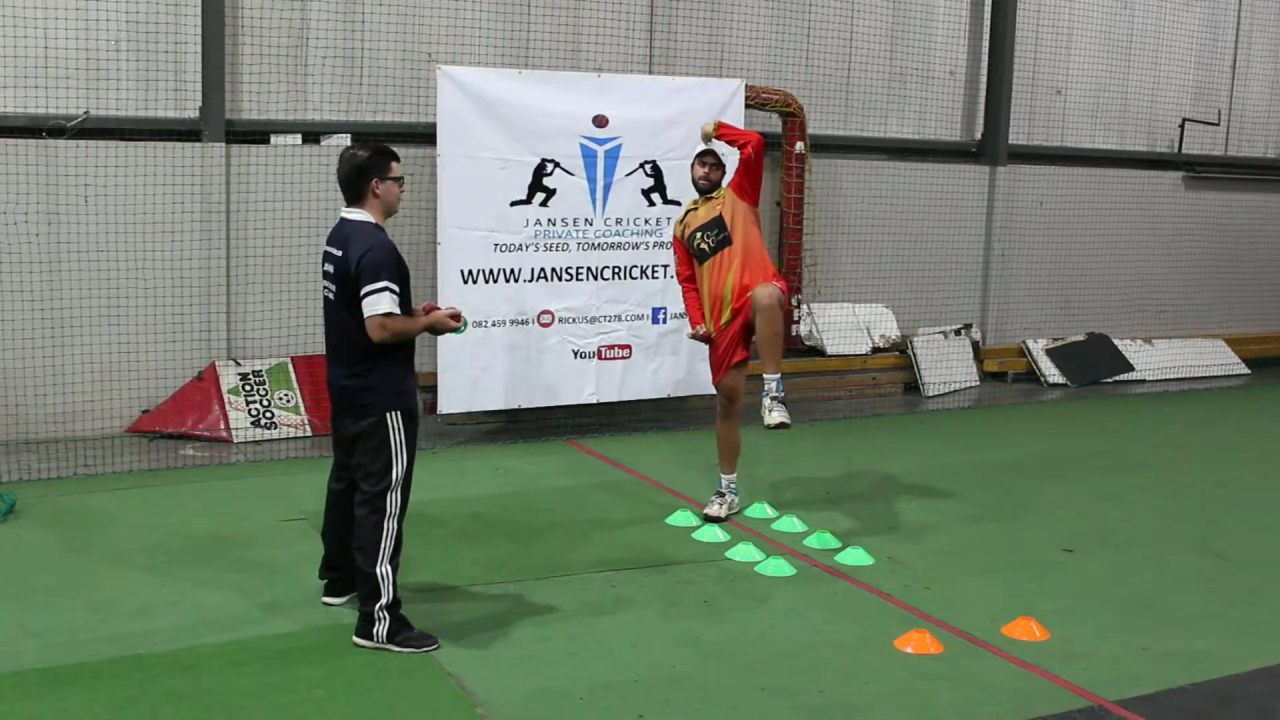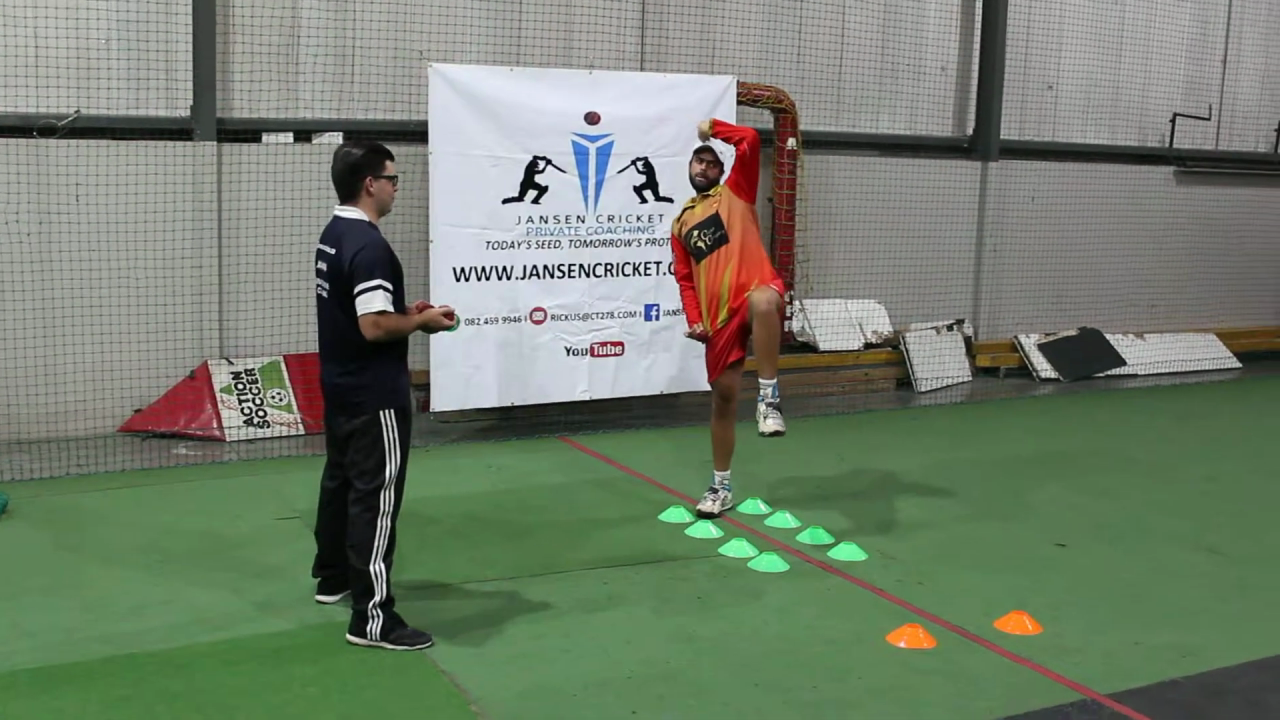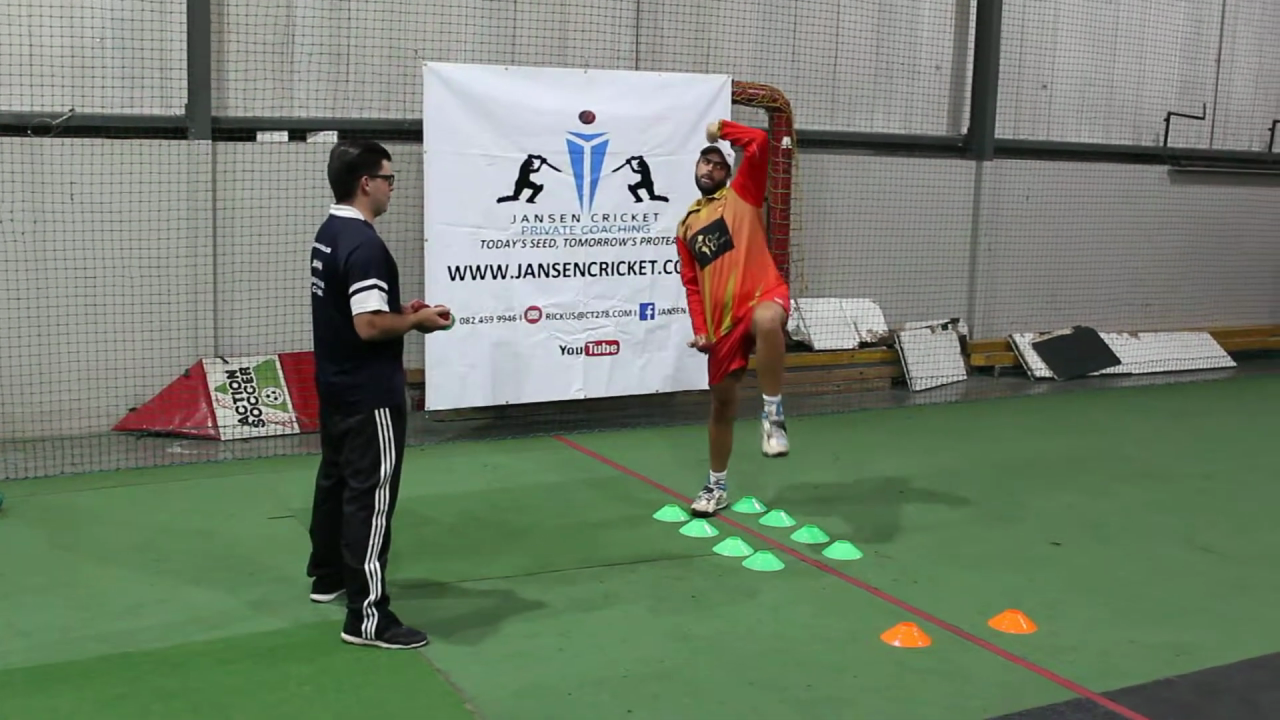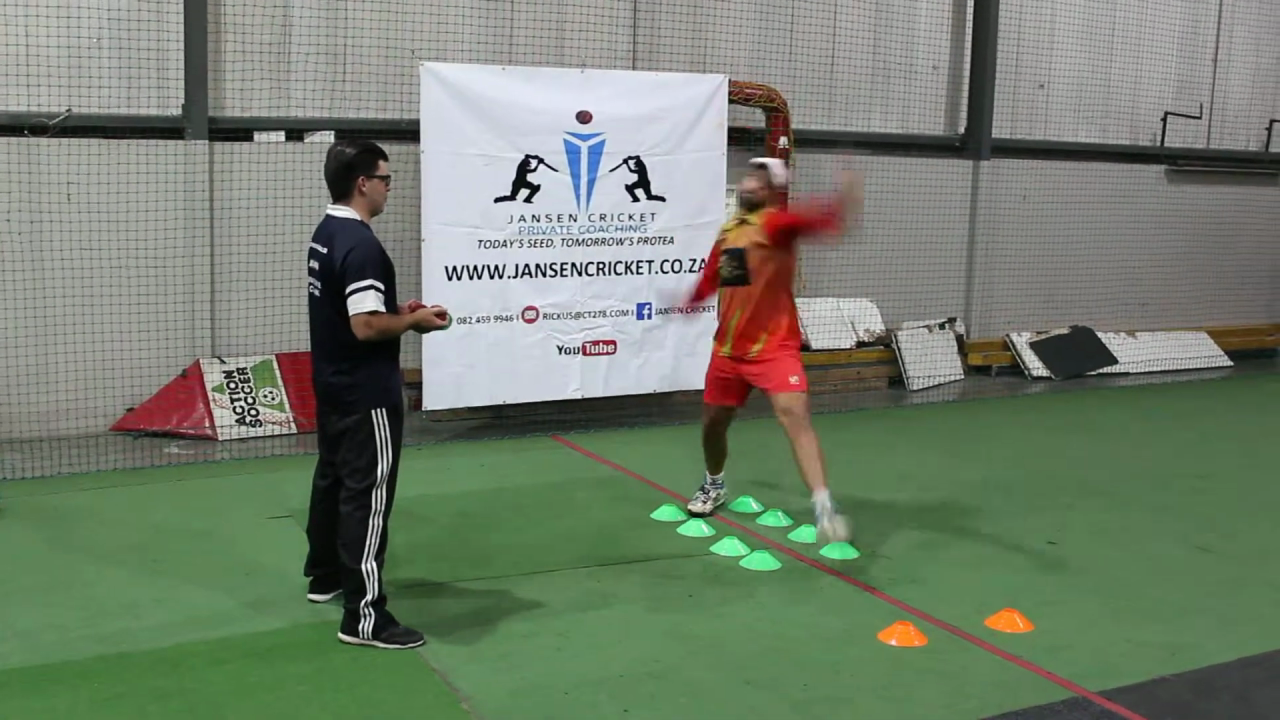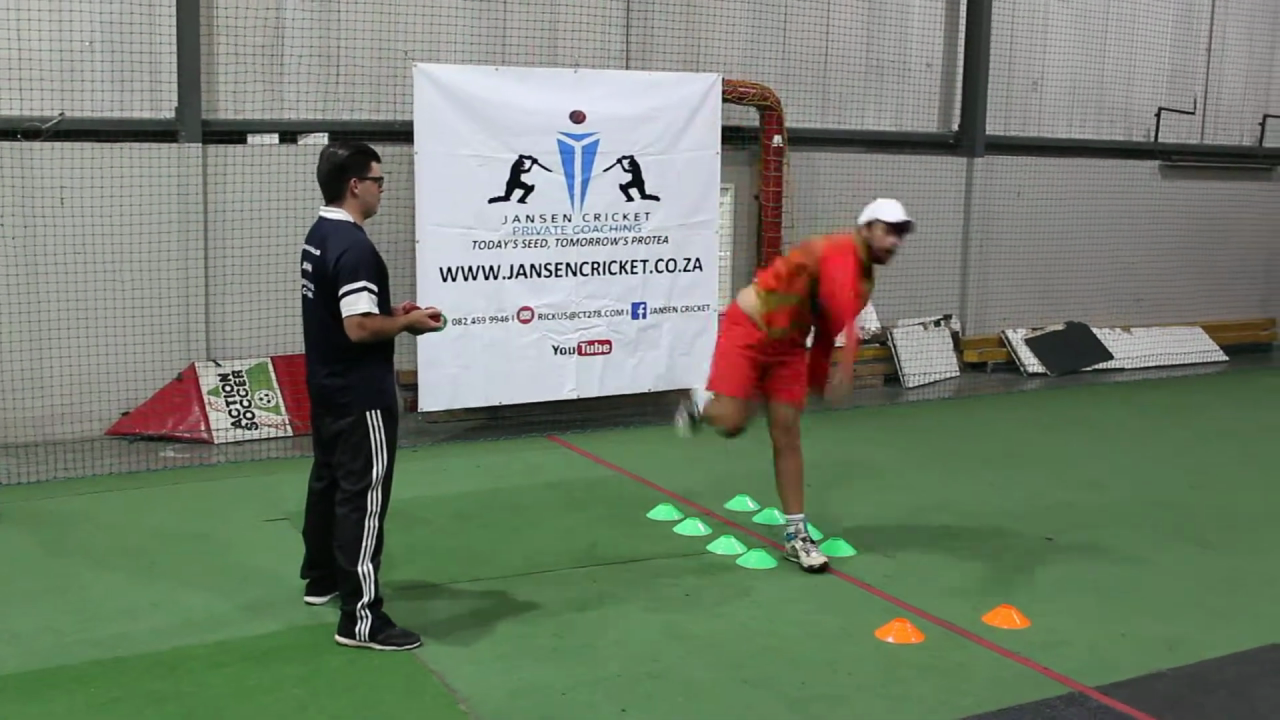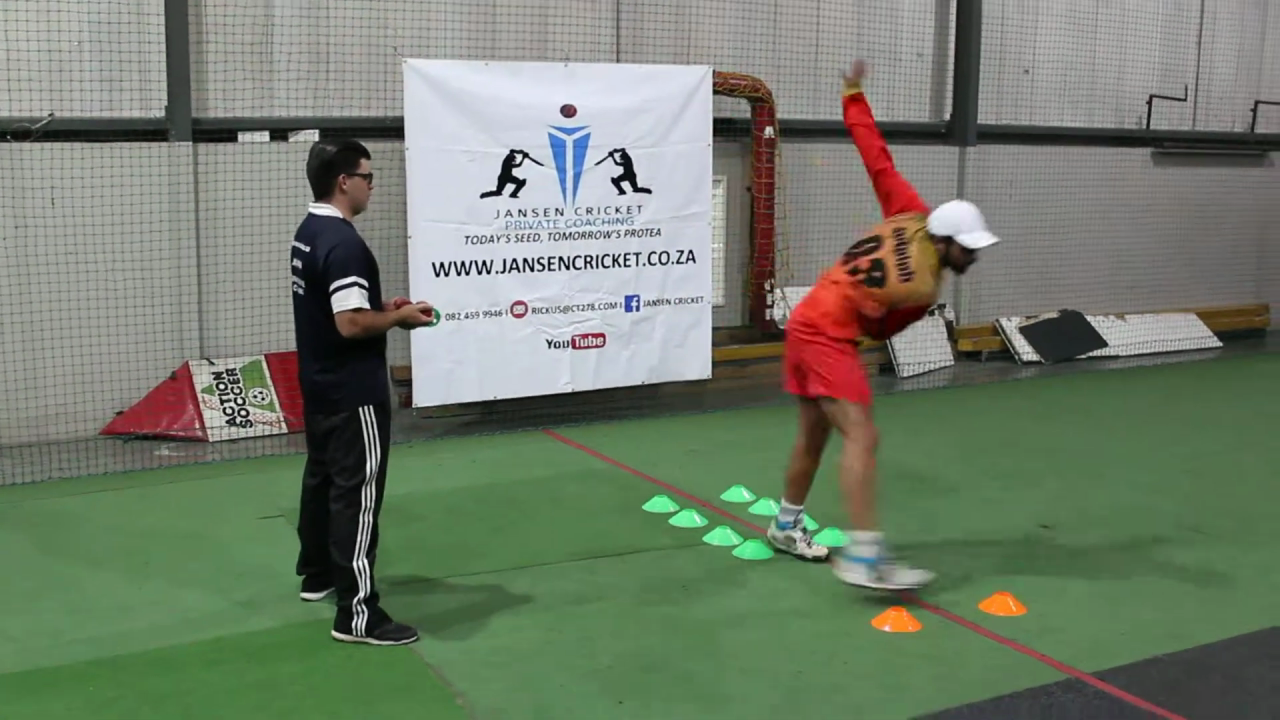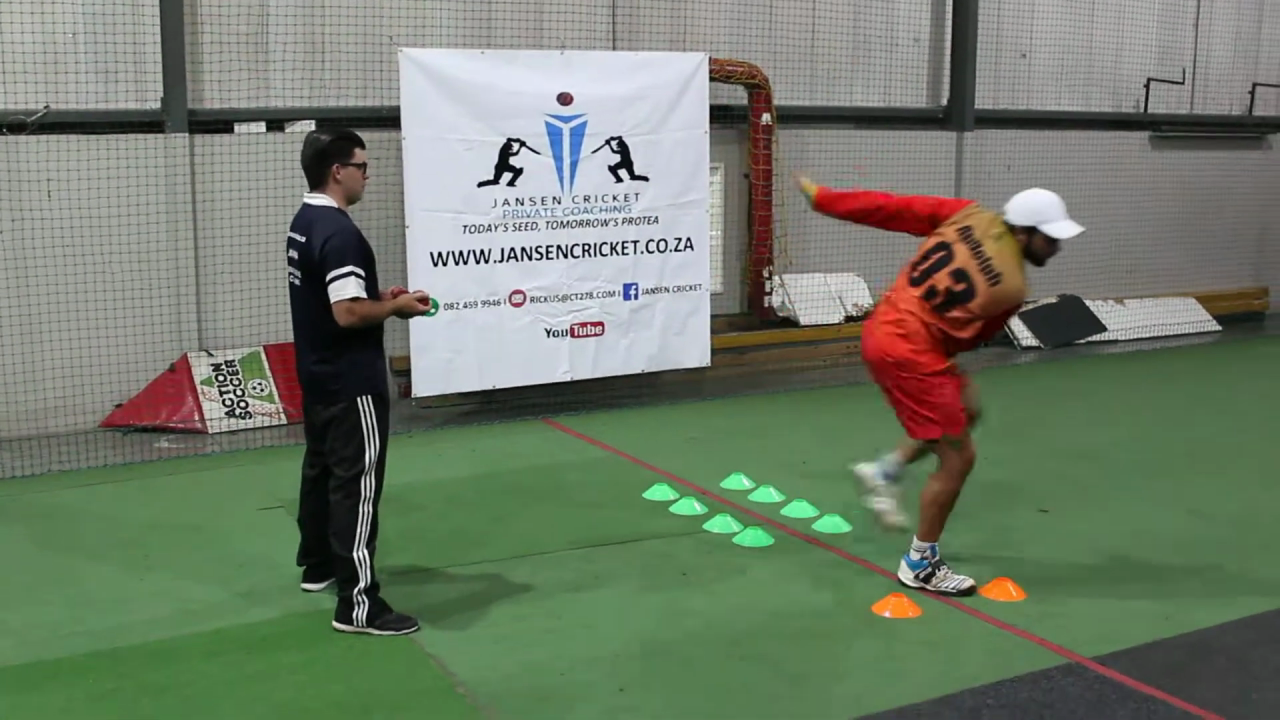
dt=0.3s
person 1, frame 1
left shoulder: (340, 236)
right shoulder: (375, 248)
right elbow: (381, 328)
left wrist: (410, 311)
right wrist: (429, 323)
left hip: (347, 387)
right hip: (380, 397)
left knee: (347, 482)
right knee: (382, 500)
left ankle: (339, 578)
right ankle: (378, 619)
person 1, frame 2
left shoulder: (333, 235)
right shoulder: (369, 246)
right elbow: (374, 327)
left wrist: (403, 310)
right wrist: (422, 321)
left hip: (341, 386)
right hip: (373, 395)
left knee: (341, 480)
right knee: (375, 498)
left ankle: (333, 577)
right ankle: (371, 617)
person 1, frame 3
left shoulder: (329, 233)
right shoulder: (365, 245)
right elbow: (369, 325)
left wrist: (400, 309)
right wrist: (417, 320)
left hip: (336, 384)
right hip: (369, 394)
left knee: (336, 479)
right knee: (370, 497)
left ankle: (328, 575)
right ankle: (367, 615)
person 1, frame 4
left shoulder: (325, 233)
right shoulder: (361, 245)
right elbow: (365, 327)
left wrist: (395, 310)
right wrist: (414, 321)
left hip: (333, 385)
right hip: (366, 394)
left knee: (333, 479)
right knee: (367, 497)
left ankle: (325, 575)
right ankle: (363, 615)
person 1, frame 5
left shoulder: (318, 235)
right shoulder: (354, 247)
right elbow: (359, 328)
left wrist: (389, 310)
right wrist: (408, 323)
left hip: (328, 387)
right hip: (360, 396)
left knee: (328, 481)
right knee: (363, 499)
left ankle: (321, 577)
right ankle: (361, 617)
person 1, frame 6
left shoulder: (308, 231)
right shoulder: (344, 243)
right elbow: (351, 323)
left wrist: (382, 306)
right wrist: (399, 318)
left hip: (320, 384)
right hip: (353, 392)
left knee: (322, 477)
right knee: (357, 495)
left ankle: (317, 574)
right ankle: (357, 612)
person 1, frame 7
left shoulder: (304, 222)
right shoulder: (339, 233)
right elbow: (347, 313)
left wrist: (377, 294)
right wrist: (396, 307)
left hip: (318, 374)
right hip: (350, 382)
left knee: (321, 468)
right knee: (356, 484)
left ankle: (317, 564)
right ankle: (357, 603)
person 2, frame 1
left shoulder: (739, 195)
right shoulder: (683, 225)
left elbow: (754, 144)
right elbow: (687, 281)
left wrist: (716, 129)
right wrist: (697, 321)
left hip: (759, 296)
right hip: (721, 317)
left knee: (765, 295)
right knee: (727, 398)
left ankle: (773, 392)
right ankle: (727, 490)
person 2, frame 2
left shoulder: (737, 191)
right shoulder: (681, 223)
left elbow: (750, 139)
right elbow: (685, 279)
left wrist: (712, 127)
right wrist: (694, 320)
left hip: (757, 293)
right hip: (719, 316)
left knee: (763, 303)
right knee: (723, 397)
left ankle: (769, 397)
right ankle: (721, 486)
person 2, frame 3
left shoulder: (742, 194)
right shoulder: (687, 227)
left elbow: (759, 142)
right elbow: (693, 285)
left wrist: (721, 127)
right wrist: (700, 331)
left hip: (763, 295)
right hip: (722, 320)
left knee: (766, 326)
right knee: (721, 404)
left ankle: (772, 414)
right ankle: (716, 486)
person 2, frame 4
left shoulder: (776, 222)
right shoulder: (728, 234)
left elbow: (815, 220)
left wrist: (841, 202)
right wrist: (691, 299)
left hip: (775, 346)
right hip: (731, 348)
left knee: (795, 417)
right knee: (712, 422)
left ankle: (825, 513)
right ankle: (713, 486)
person 2, frame 5
left shoulder: (860, 285)
right shoulder: (843, 251)
left elbow: (823, 332)
right elbow: (837, 288)
left wrist: (820, 380)
right wrist: (850, 332)
left hip: (785, 343)
right hip: (747, 327)
left knee: (787, 437)
right knee: (729, 423)
left ankle: (796, 532)
right ankle: (702, 402)
person 2, frame 6
left shoulder: (913, 218)
right shoulder: (919, 292)
left elbow: (877, 160)
right elbow: (880, 328)
left wrist: (853, 96)
left hip: (808, 324)
right hip: (825, 334)
left knee: (816, 431)
right knee: (862, 436)
left ankle: (787, 526)
right ankle: (864, 558)
person 2, frame 7
left shoulder: (967, 215)
right shoulder: (1012, 287)
left elbow: (889, 207)
right elbow: (976, 335)
left wrist: (823, 196)
left hip: (886, 330)
right hip: (910, 355)
left knee: (966, 408)
right knee: (958, 458)
left ankle: (883, 472)
right ankle: (919, 563)
